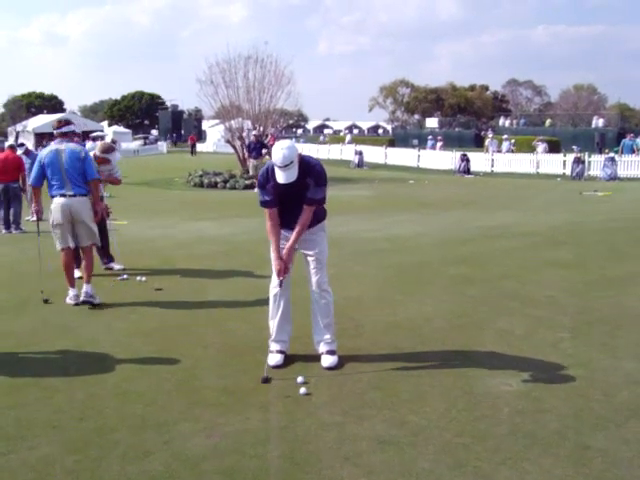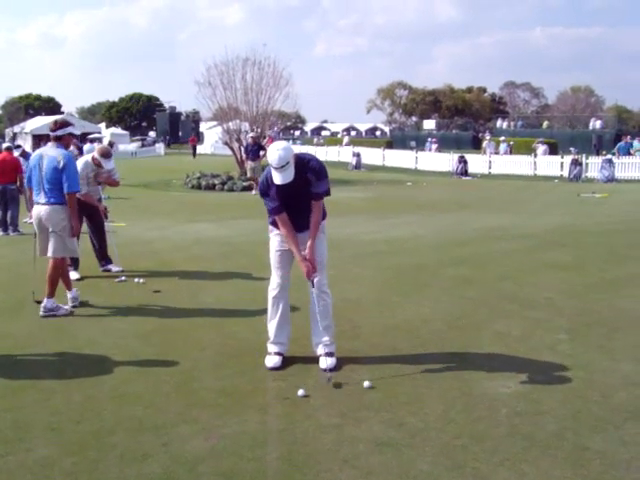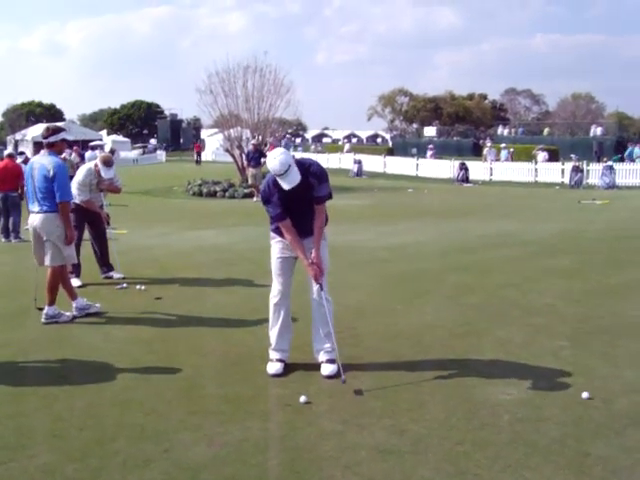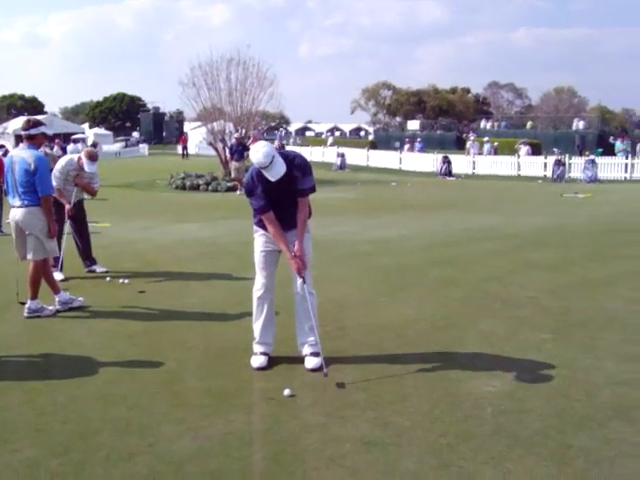
dt=0.7s
person 1, frame 1
left shoulder: (315, 171)
right shoulder: (266, 176)
left elbow: (307, 213)
right elbow: (271, 218)
left wrist: (290, 250)
right wrist: (276, 255)
left hip: (312, 230)
right hip: (281, 231)
left knee: (320, 285)
right knee: (278, 285)
left ankle: (327, 345)
right ankle: (278, 344)
person 1, frame 2
left shoulder: (314, 167)
right shoulder: (266, 182)
left elbow: (317, 209)
right elbow: (282, 222)
left wrist: (311, 246)
right wrist: (300, 258)
left hip: (313, 231)
right hip: (281, 233)
left knee: (320, 286)
right knee: (278, 286)
left ankle: (325, 346)
right ankle: (276, 347)
person 1, frame 3
left shoulder: (315, 171)
right shoulder: (269, 189)
left elbow: (320, 212)
right elbow: (287, 229)
left wrist: (316, 251)
right wrist: (306, 263)
left hip: (313, 236)
right hip: (283, 239)
left knee: (320, 293)
right knee: (279, 293)
left ankle: (326, 353)
right ankle: (277, 354)
person 1, frame 4
left shoulder: (299, 164)
right shoulder: (252, 181)
left elbow: (303, 204)
right elbow: (270, 222)
left wrist: (299, 243)
right wrist: (289, 256)
left hip: (297, 229)
right hip: (266, 233)
left knee: (304, 286)
right knee: (263, 287)
left ankle: (310, 346)
right ankle: (262, 347)
person 2, frame 1
left shoulder: (44, 154)
right shoulder: (81, 150)
left elbow: (35, 184)
right elbow: (93, 180)
left wrist: (37, 203)
right wrist: (97, 204)
left hip: (58, 203)
right hip: (81, 202)
left knee: (66, 250)
right knee: (87, 247)
left ankle: (73, 292)
right ankle: (87, 289)
person 2, frame 2
left shoulder: (35, 155)
right shoulder: (66, 157)
left elbow: (29, 185)
right elbow: (70, 193)
right wrist: (75, 219)
left hip: (38, 209)
right hip: (57, 210)
left knee: (58, 255)
right knee: (58, 257)
left ankle: (71, 293)
right ankle: (48, 304)
person 2, frame 3
left shoulder: (31, 163)
right shoulder: (57, 165)
left elbow: (29, 194)
right elbow: (62, 202)
right wrist: (69, 228)
left hip: (34, 218)
right hip: (52, 218)
left knee: (59, 263)
right knee: (56, 265)
left ankle: (78, 304)
right ankle: (50, 311)
person 2, frame 4
left shoulder: (10, 157)
right shoulder: (38, 158)
left elbow: (8, 189)
right elbow: (44, 195)
right wrist: (51, 221)
left hip: (15, 212)
right hip: (34, 212)
left knee: (42, 258)
right knee: (38, 259)
left ankle: (61, 298)
right ankle: (32, 305)
person 3, frame 1
left shoulder: (110, 162)
left elbow: (118, 180)
left wrist: (106, 178)
left knee: (102, 229)
left ankle: (107, 261)
right ankle: (75, 266)
person 3, frame 2
left shoulder: (107, 164)
right shoulder: (82, 166)
left elbow: (116, 182)
right elbow: (82, 193)
left wrist: (105, 179)
right wrist: (99, 205)
left hip: (94, 198)
right hip: (76, 200)
left knee: (99, 231)
left ankle: (105, 262)
right ankle: (72, 268)
person 3, frame 3
left shoulder: (109, 171)
right shoulder: (84, 174)
left elbow: (118, 189)
right elbow: (84, 200)
left wrist: (107, 187)
right wrist: (101, 212)
left hip: (96, 206)
right hip: (78, 206)
left knee: (101, 238)
right knee: (75, 240)
left ankle: (107, 269)
right ankle: (74, 275)
person 3, frame 4
left shoulder: (92, 169)
right shoulder: (65, 163)
left elbow: (94, 192)
right elbow: (56, 187)
left wrist: (83, 183)
right wrist: (66, 204)
left hip: (76, 201)
right hip: (57, 200)
left knee: (83, 232)
right knee: (56, 234)
left ankle: (90, 263)
right ankle: (57, 269)
